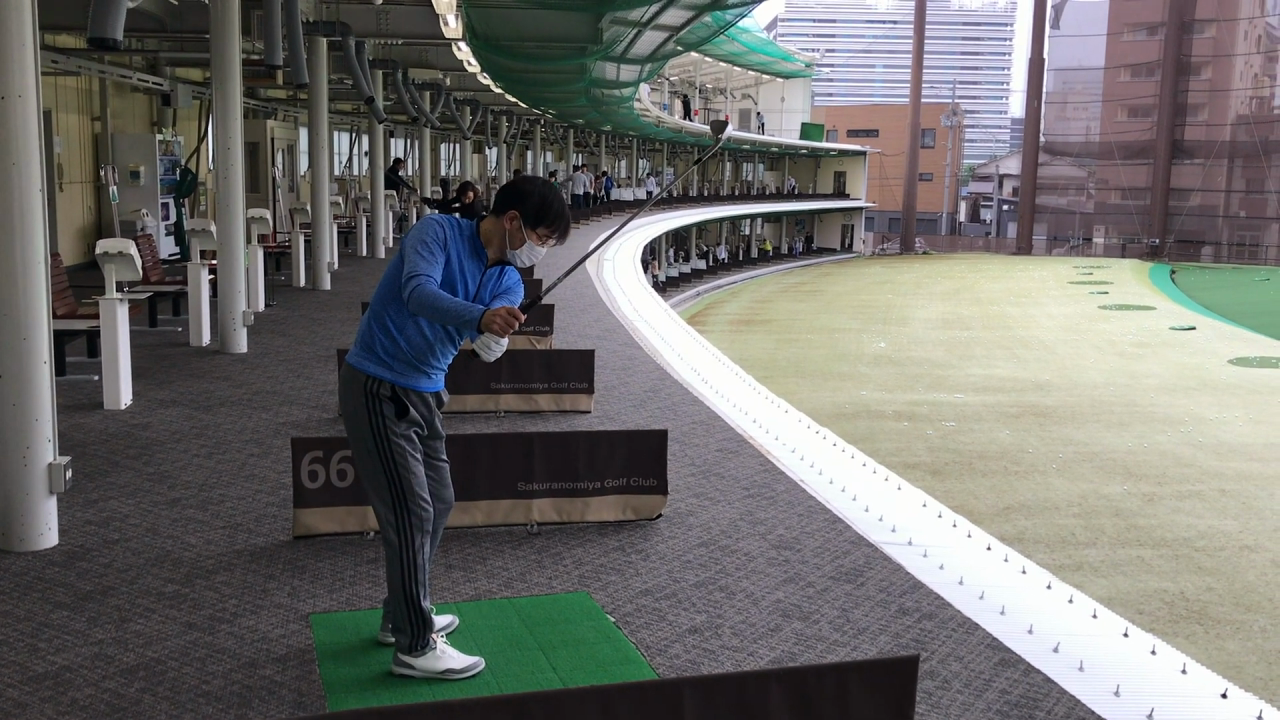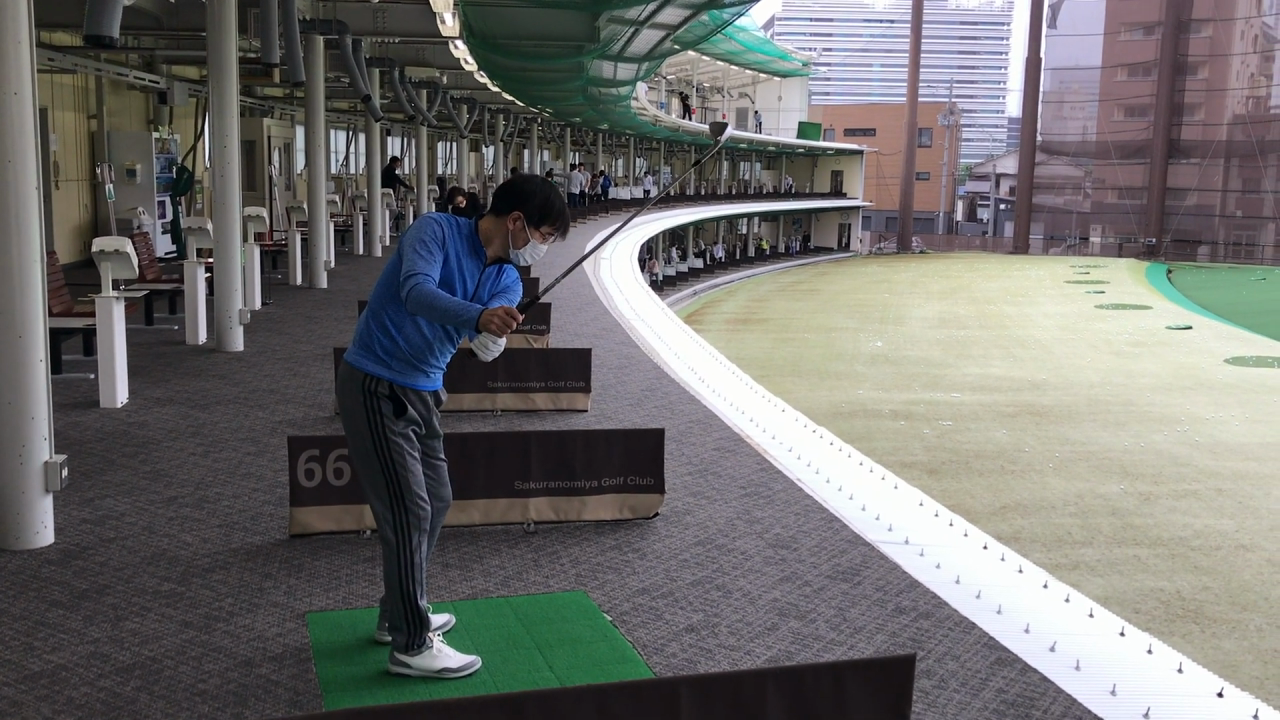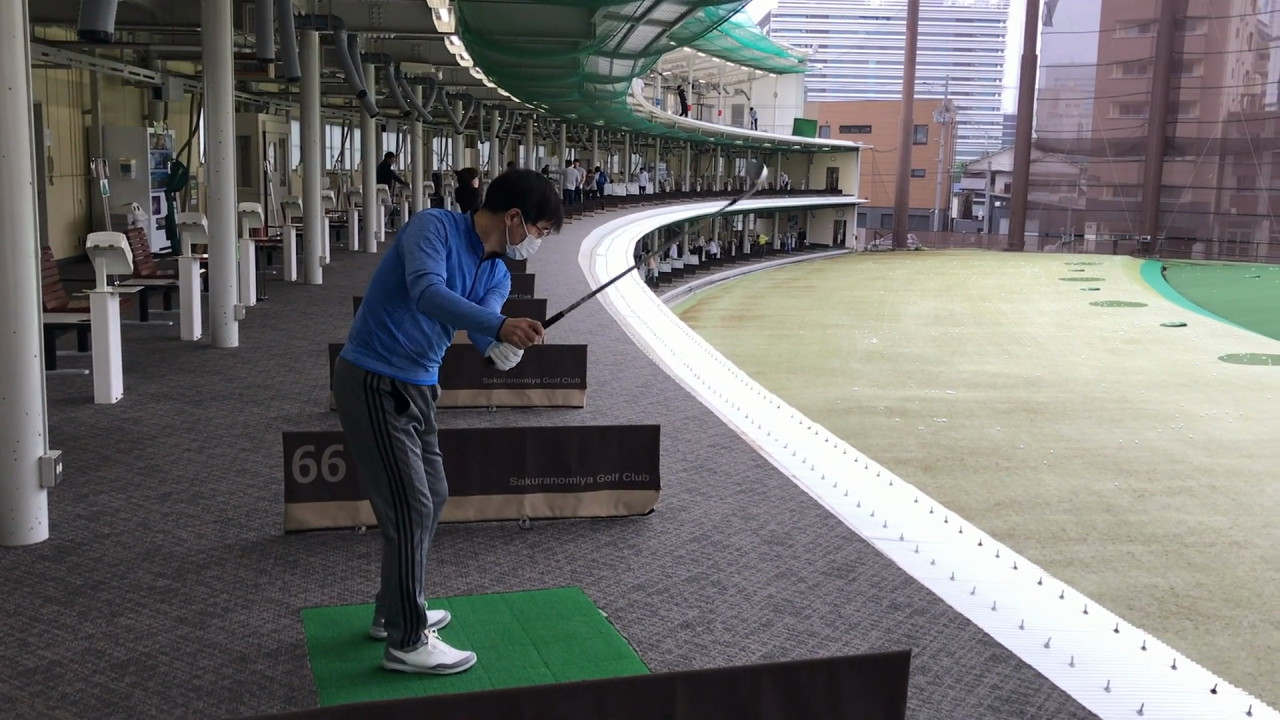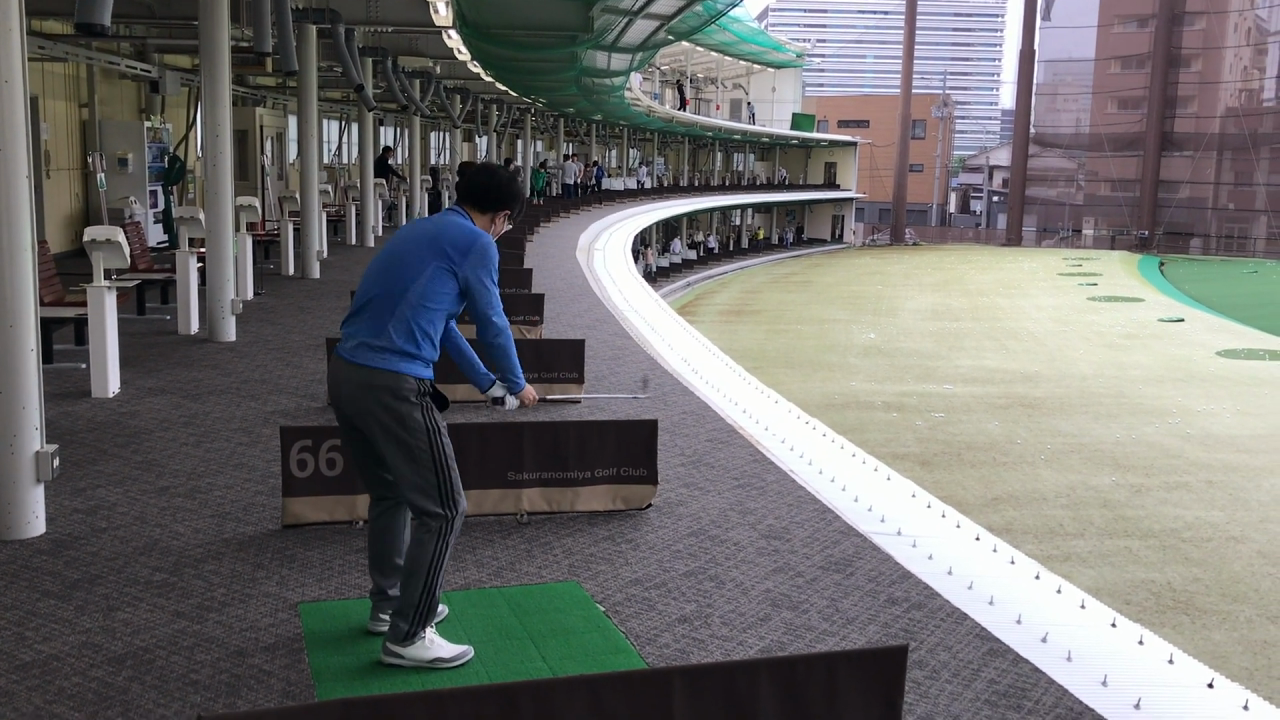
dt=0.5s
person 1, frame 1
left shoulder: (509, 283)
right shoulder: (437, 231)
left elbow: (488, 331)
right elbow: (418, 291)
left wrist: (494, 337)
right wrist: (481, 317)
left hip: (424, 392)
right hip: (377, 387)
left knee: (437, 504)
right knee: (411, 513)
left ankle: (403, 615)
right ankle: (415, 646)
person 1, frame 2
left shoulder: (507, 281)
right shoulder: (435, 230)
left elbow: (487, 330)
right elbow: (416, 291)
left wrist: (492, 334)
right wrist: (479, 316)
left hip: (422, 391)
right hip: (375, 386)
left knee: (434, 503)
right knee: (409, 512)
left ankle: (398, 614)
right ankle: (411, 645)
person 1, frame 3
left shoulder: (496, 274)
right shoulder: (433, 226)
left elbow: (482, 331)
right elbow: (427, 293)
left wrist: (505, 346)
right wrist: (502, 328)
left hip: (414, 386)
right hip: (373, 382)
left knee: (429, 498)
right knee: (411, 508)
left ankle: (395, 611)
right ankle: (406, 641)
person 1, frame 4
left shoulder: (420, 232)
right shoulder: (476, 244)
right elbow: (492, 327)
left wrist: (487, 384)
right wrist: (515, 384)
left hip: (347, 374)
right hip: (393, 385)
left knee: (392, 492)
right knee: (442, 508)
left ankle: (387, 604)
right ankle: (406, 636)
